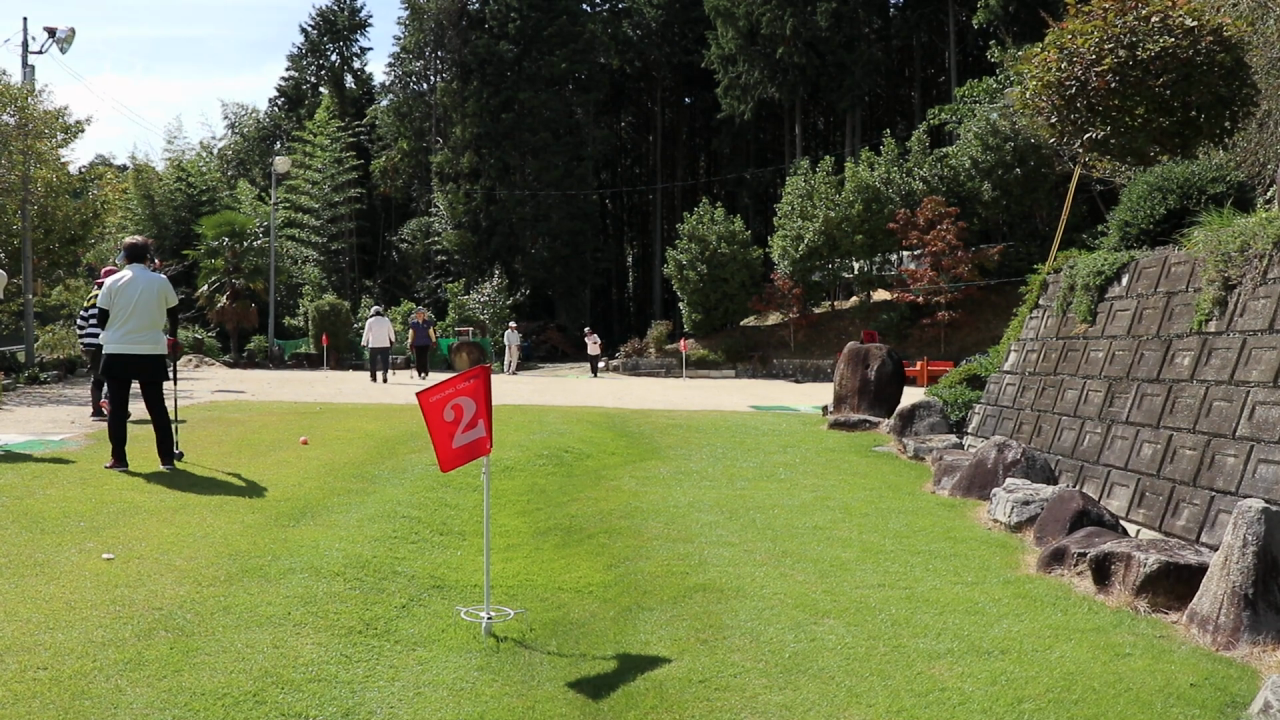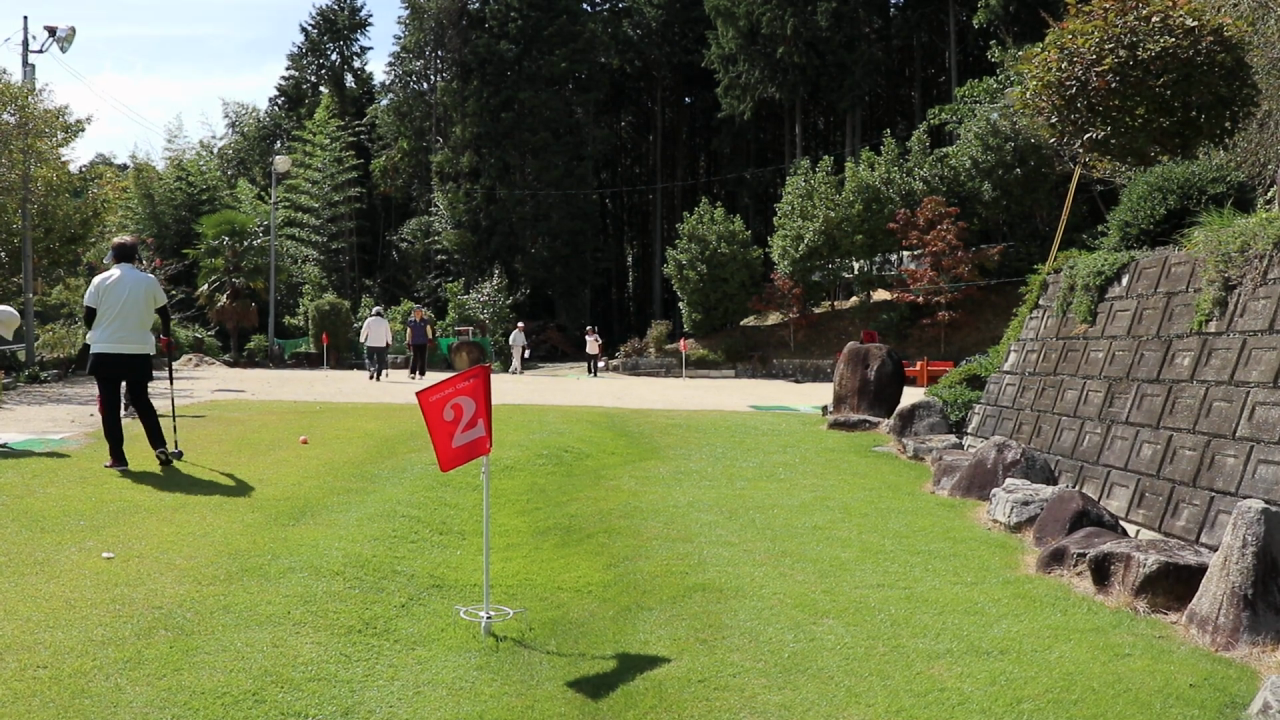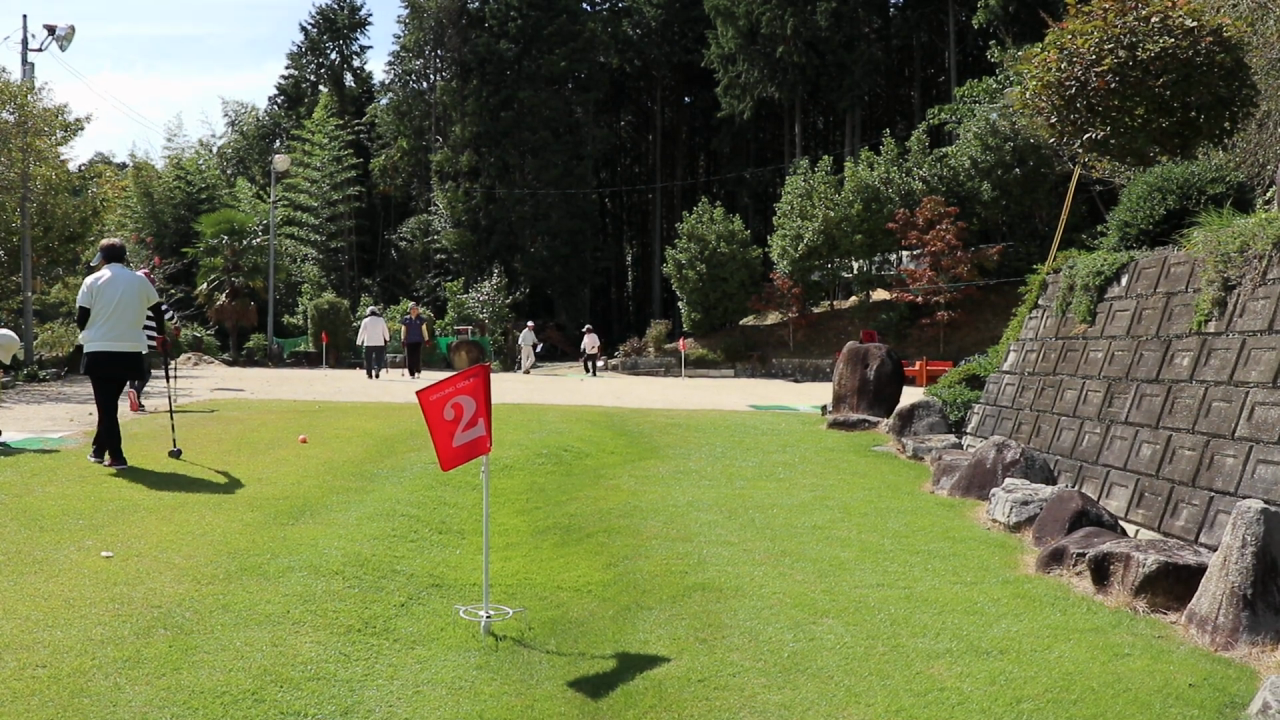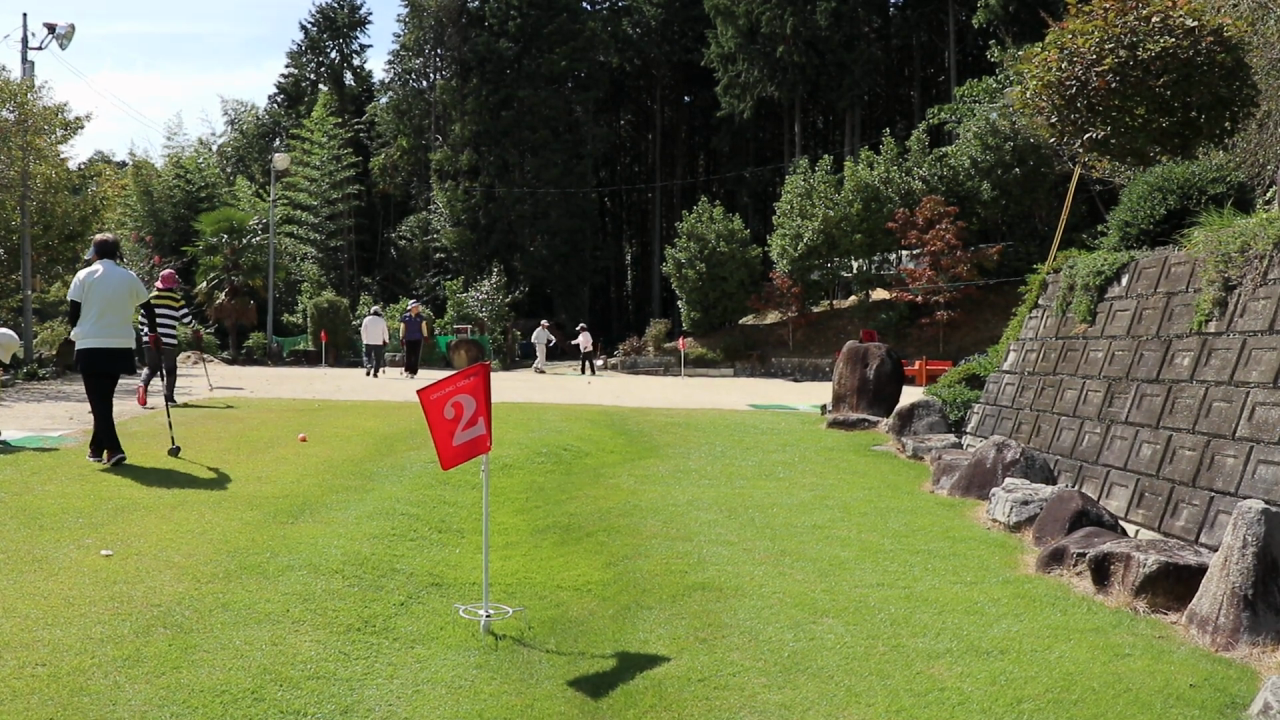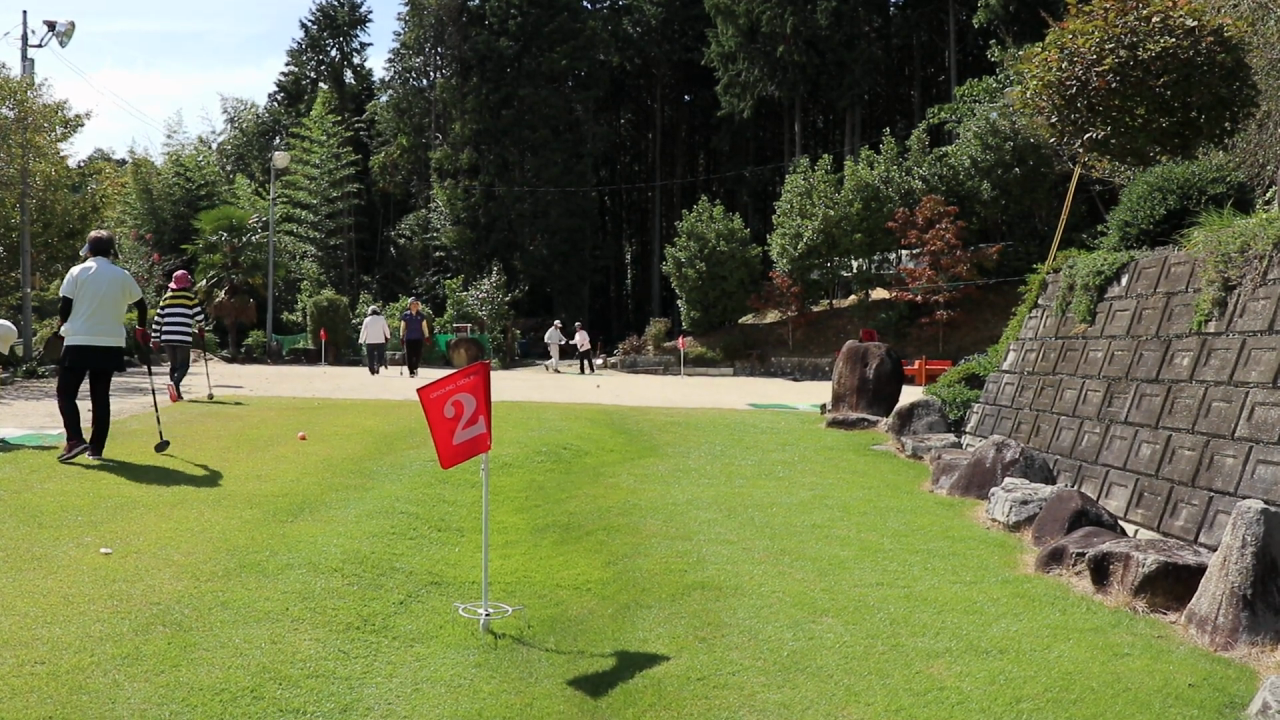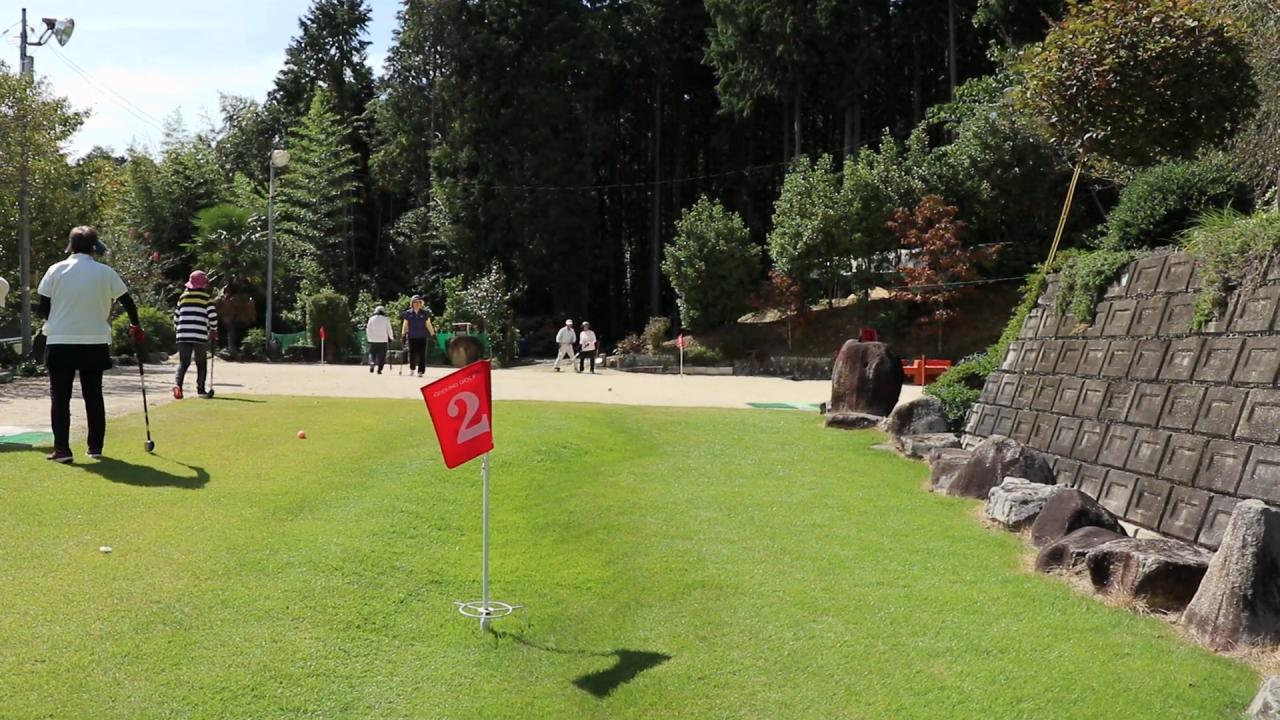
dt=0.5s
person 1, frame 1
left shoulder: (112, 281)
right shoulder: (161, 281)
left elbow: (101, 319)
right elbow: (173, 314)
right wrist: (172, 338)
left hip: (117, 352)
right hip: (152, 353)
left knee: (117, 408)
right knee: (157, 407)
left ankle: (119, 458)
right ankle: (167, 457)
person 1, frame 2
left shoulder: (101, 280)
right shoulder: (149, 281)
left elbow: (88, 317)
right elbow: (164, 313)
right wrist: (165, 337)
left hip: (105, 351)
right hip: (138, 352)
left knee: (110, 406)
right knee: (142, 402)
left ankle: (118, 458)
right ankle: (160, 447)
person 1, frame 3
left shoulder: (92, 280)
right shoulder: (139, 280)
left elbow: (82, 317)
right elbow: (157, 311)
left wrist: (89, 334)
right wrist: (161, 335)
left hip: (99, 350)
right hip: (130, 350)
left knee: (105, 403)
right knee: (111, 401)
left ankle: (116, 456)
right ankle: (99, 448)
person 1, frame 4
left shoulder: (84, 275)
right shoulder: (129, 277)
left elbow: (73, 312)
right elbow: (148, 309)
left wrist: (75, 331)
right wrist: (153, 334)
left hip: (91, 346)
right hip: (119, 346)
left knee: (98, 400)
right knee: (105, 399)
left ankle: (113, 449)
right ankle: (97, 448)
person 1, frame 5
left shoulder: (77, 272)
right shoulder: (123, 276)
left elbow: (65, 308)
right elbow: (141, 306)
left wrist: (64, 325)
right wrist: (142, 329)
left hip: (79, 343)
right hip: (110, 345)
left knee: (66, 394)
right knee: (101, 397)
left ankle: (76, 440)
right ankle: (96, 447)
person 1, frame 6
left shoulder: (56, 270)
right shoulder: (105, 272)
left elbow: (43, 306)
right elbow: (127, 301)
right wrist: (135, 326)
left hip: (61, 342)
right hip: (94, 343)
left knee: (60, 397)
right knee: (94, 396)
left ankle: (62, 449)
right ankle: (95, 446)
